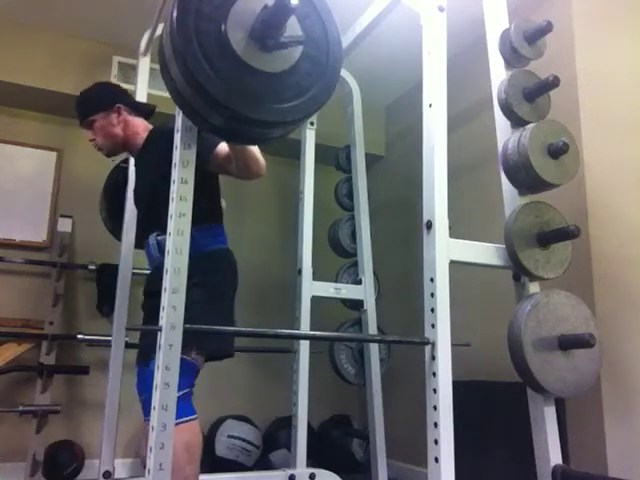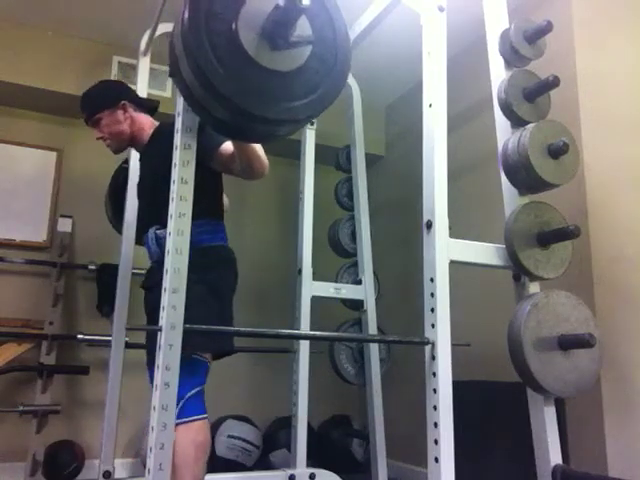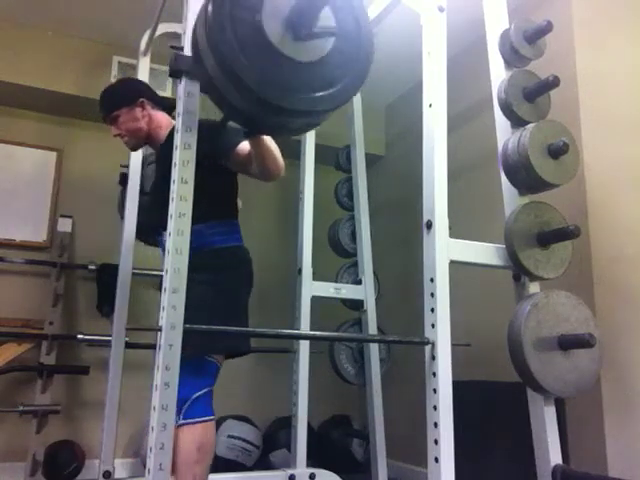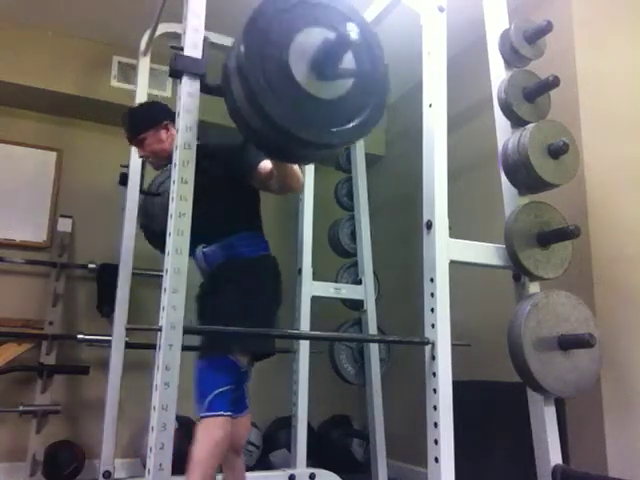
dt=0.4s
person 1, frame 1
left shoulder: (176, 140)
right shoulder: (143, 161)
left elbow: (252, 168)
left hip: (202, 275)
right hip: (169, 277)
right knee: (154, 387)
person 1, frame 2
left shoulder: (181, 136)
right shoulder: (150, 157)
left elbow: (255, 167)
left hip: (201, 271)
right hip: (169, 274)
left knee: (182, 392)
right knee: (170, 392)
person 1, frame 3
left shoulder: (199, 135)
right shoulder: (164, 156)
left elbow: (271, 169)
left hip: (215, 271)
right hip: (190, 274)
left knee: (188, 392)
right knee: (183, 392)
person 1, frame 4
left shoulder: (221, 156)
left elbow: (289, 183)
left hip: (248, 279)
right hip: (222, 284)
left knee: (214, 389)
right knee: (228, 391)
